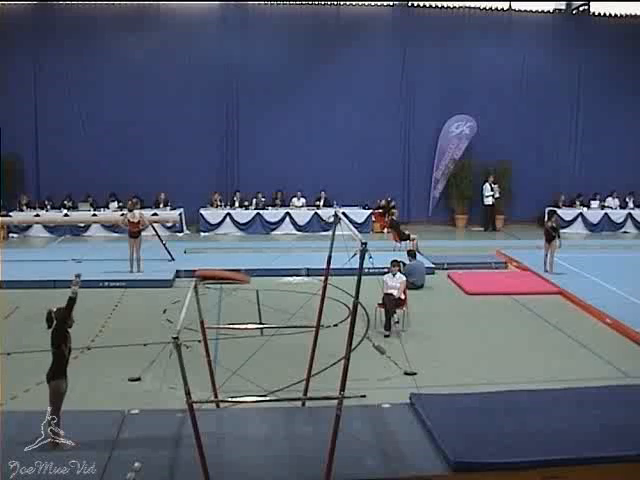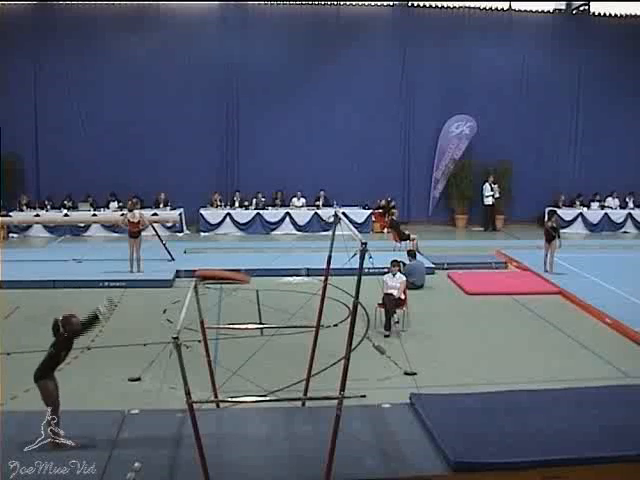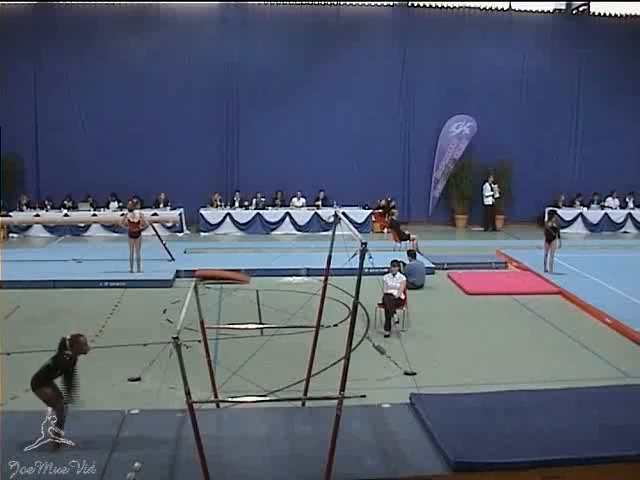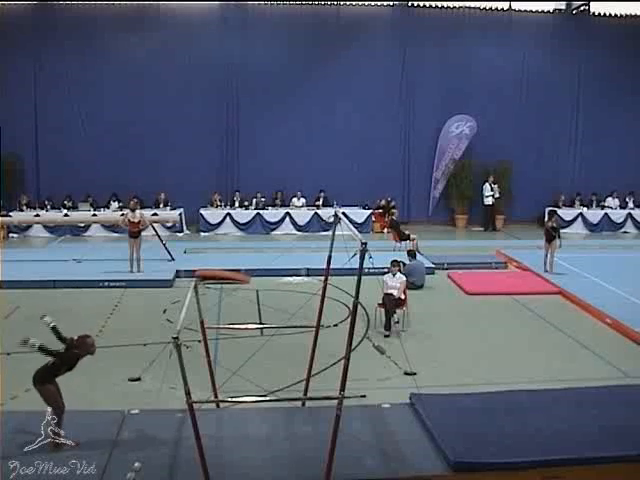
dt=0.3s
person 1, frame 1
left shoulder: (62, 332)
right shoulder: (58, 332)
left elbow: (68, 310)
right elbow: (66, 312)
left wrist: (75, 287)
right wrist: (74, 288)
left hip: (60, 375)
right hip: (56, 377)
left knee: (56, 409)
right knee: (55, 409)
person 1, frame 2
left shoulder: (66, 337)
right shoulder: (64, 338)
left elbow: (83, 326)
right elbow: (84, 327)
left wrist: (100, 311)
right wrist: (101, 312)
left hip: (48, 374)
right hip: (43, 376)
left knee: (55, 408)
right knee: (54, 409)
right ankle: (55, 439)
person 1, frame 3
left shoulder: (71, 356)
right shoulder: (67, 359)
left elbow: (69, 379)
right elbow: (68, 380)
right wrist: (70, 400)
left hip: (46, 382)
right hip: (40, 384)
left knee: (62, 408)
right knee: (60, 409)
right ankle: (57, 441)
person 1, frame 4
left shoulder: (75, 352)
right shoulder: (74, 356)
left elbow: (60, 336)
right elbow: (53, 353)
left wrist: (51, 323)
right wrist: (34, 344)
left hip: (48, 378)
right hip: (42, 379)
left knee: (59, 408)
right knee: (58, 409)
right ankle: (56, 441)
